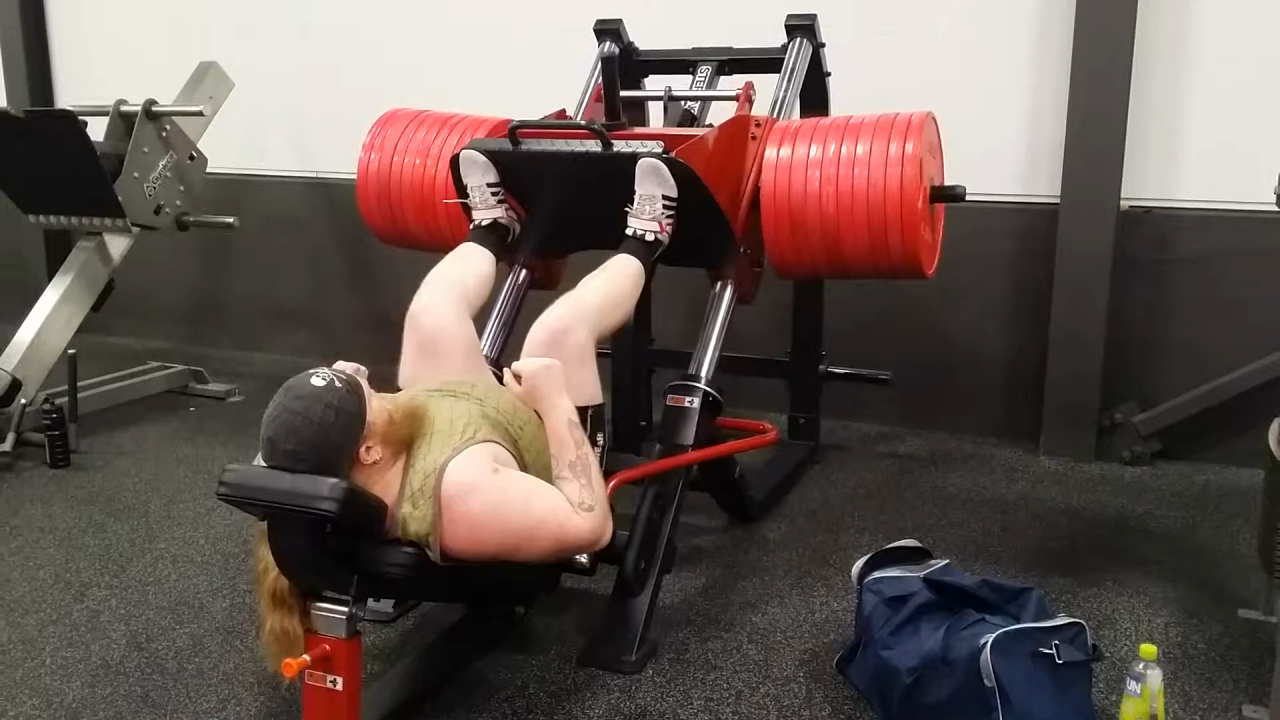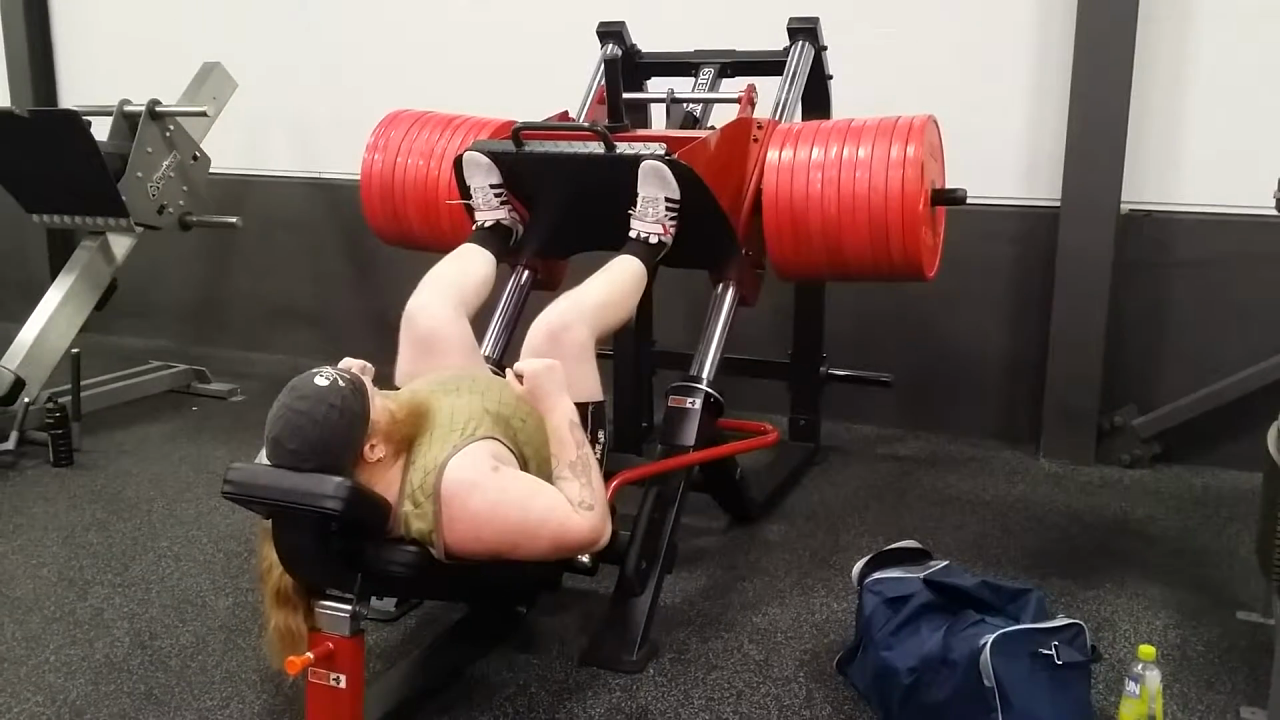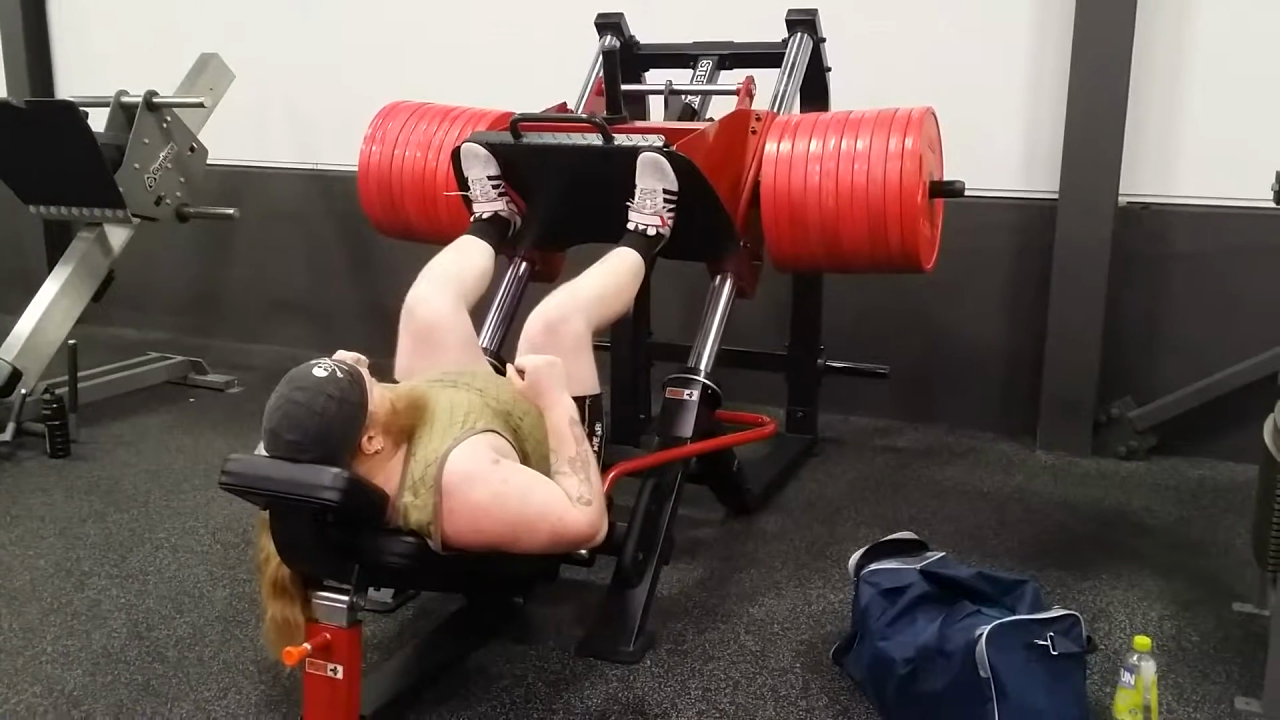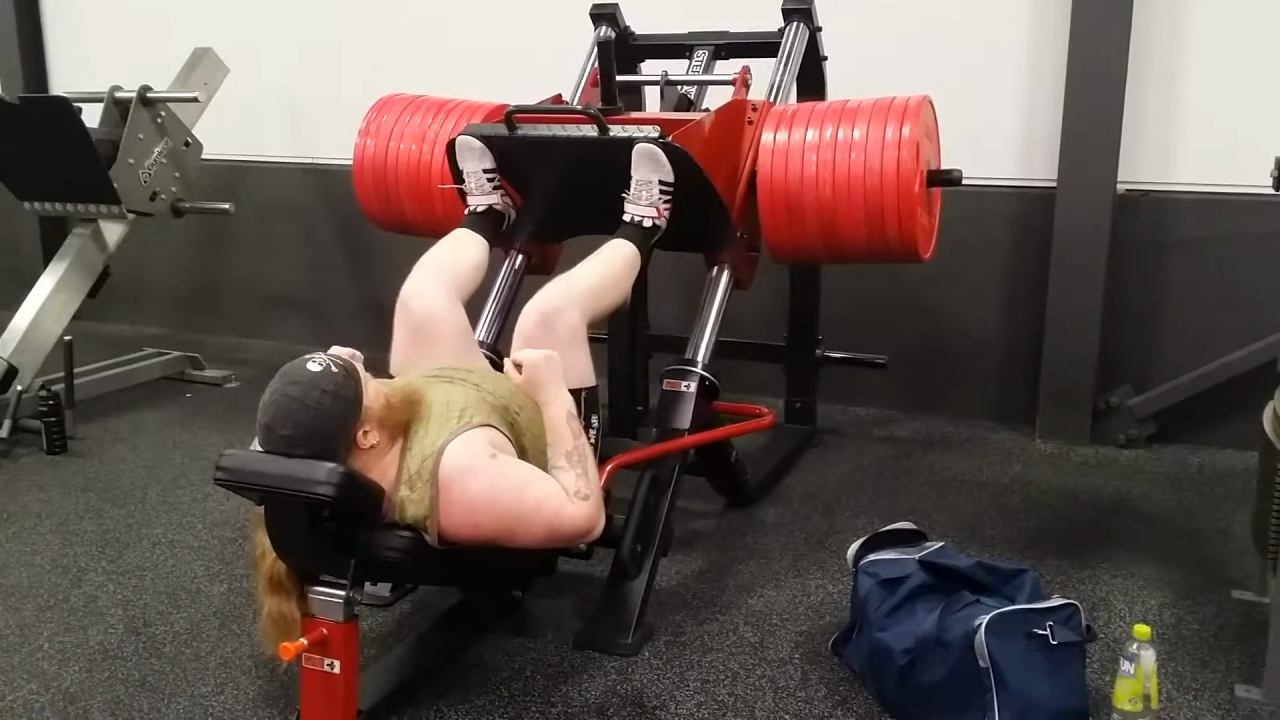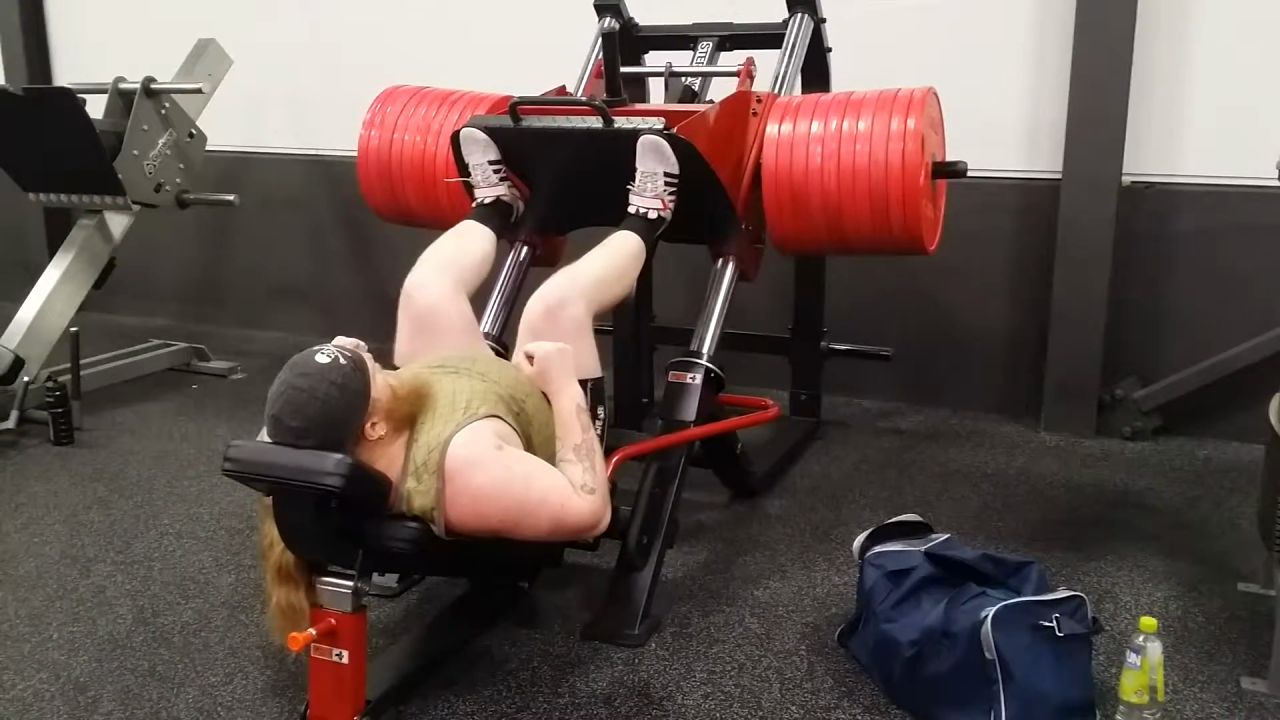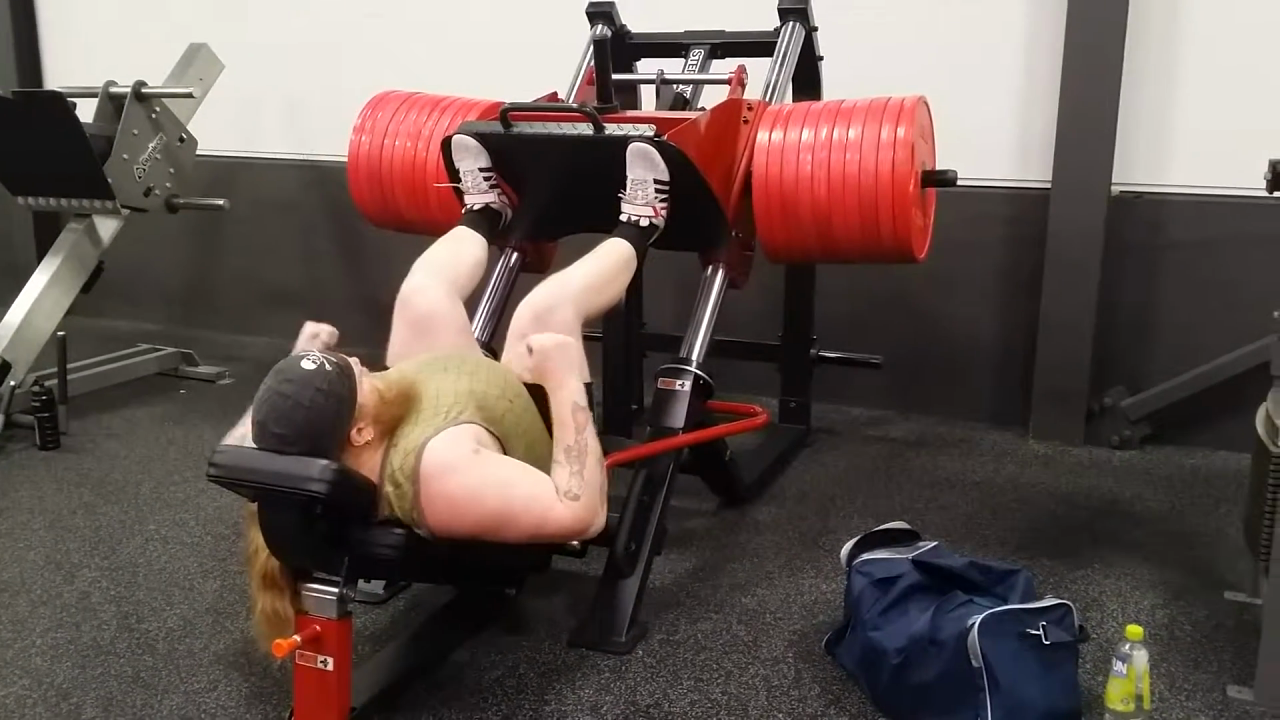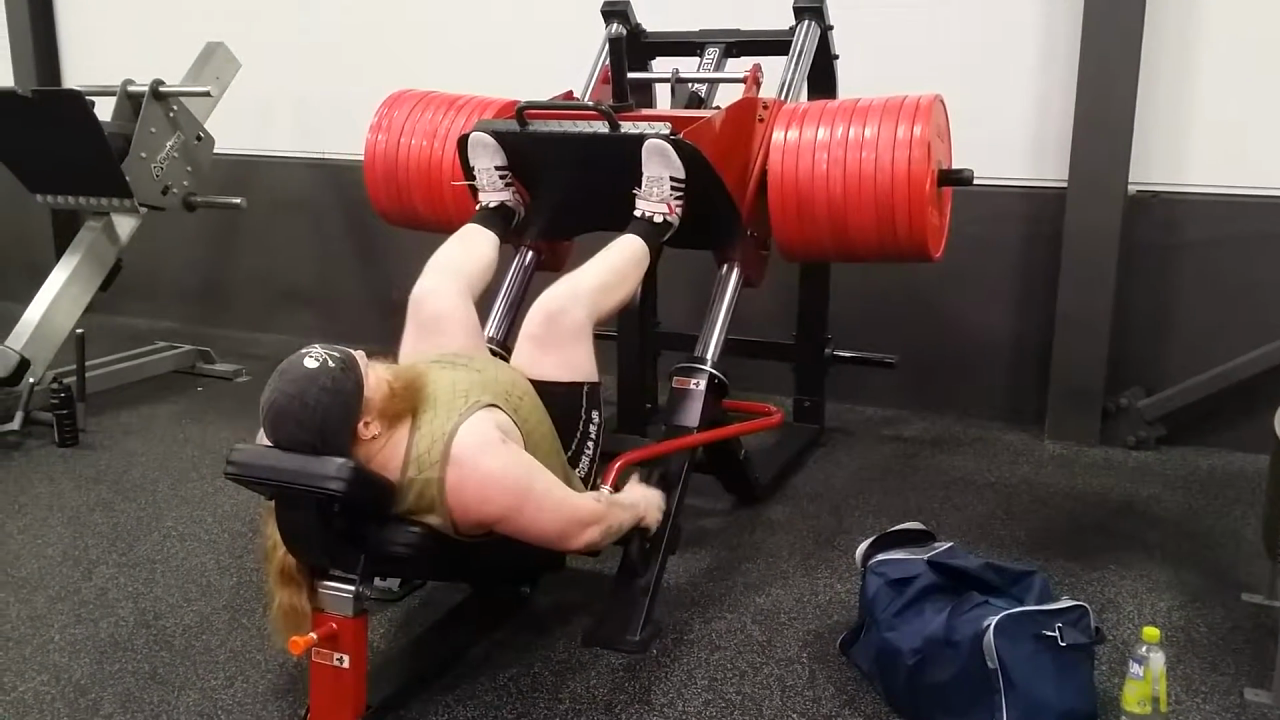
dt=0.7s
person 1, frame 1
left shoulder: (308, 480)
right shoulder: (460, 492)
right elbow: (590, 526)
left wrist: (345, 397)
right wrist: (555, 403)
right hip: (549, 450)
left knee: (434, 312)
right knee: (561, 332)
left ankle: (493, 225)
right ankle: (643, 241)
person 1, frame 2
left shoulder: (306, 471)
right shoulder: (461, 490)
right elbow: (589, 527)
left wrist: (349, 391)
right wrist: (555, 404)
right hip: (551, 452)
left knee: (428, 313)
right knee: (560, 329)
left ankle: (495, 228)
right ankle: (645, 244)
person 1, frame 3
left shoulder: (302, 471)
right shoulder: (460, 481)
right elbow: (586, 524)
left wrist: (344, 384)
right wrist: (556, 401)
left knee: (429, 305)
right knee: (556, 322)
left ankle: (493, 220)
right ankle: (644, 235)
person 1, frame 4
left shoulder: (299, 466)
right shoulder: (456, 475)
right elbow: (583, 518)
left wrist: (336, 379)
right wrist: (553, 396)
right hip: (544, 438)
left knee: (424, 297)
right knee: (551, 312)
left ankle: (487, 213)
right ankle: (638, 230)
person 1, frame 5
right shoulder: (463, 467)
right elbow: (589, 511)
left wrist: (333, 377)
right wrist: (564, 389)
right hip: (551, 431)
left knee: (427, 290)
right knee: (557, 304)
left ankle: (495, 204)
right ankle: (645, 220)
person 1, frame 6
right shoulder: (441, 470)
left elbow: (234, 451)
right elbow: (581, 513)
left wrist: (300, 361)
right wrist: (563, 384)
left hip: (484, 466)
right hip: (540, 465)
left knee: (423, 294)
right knee: (546, 310)
left ankle: (485, 212)
right ankle: (637, 229)
person 1, frame 7
left shoulder: (299, 455)
right shoulder: (465, 458)
right elbow: (581, 529)
right wrist: (635, 505)
right hip: (545, 467)
left knee: (435, 295)
right knee: (558, 312)
left ankle: (497, 209)
right ankle: (652, 224)
